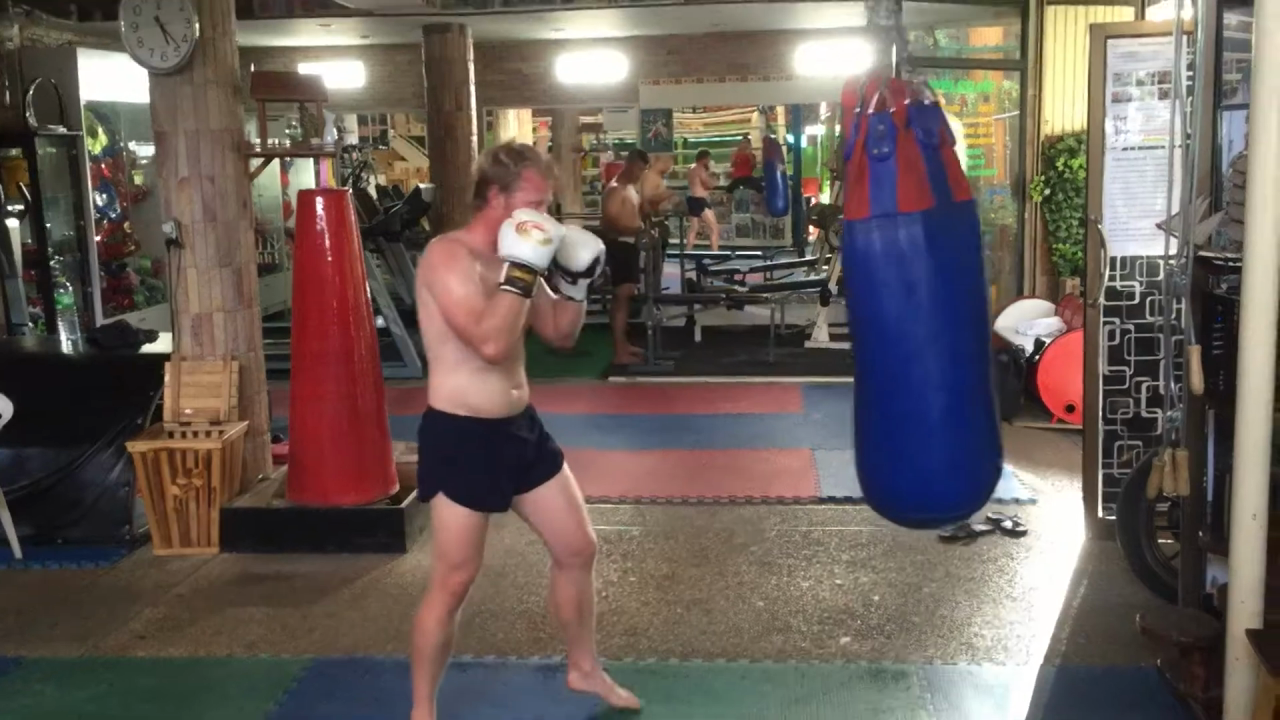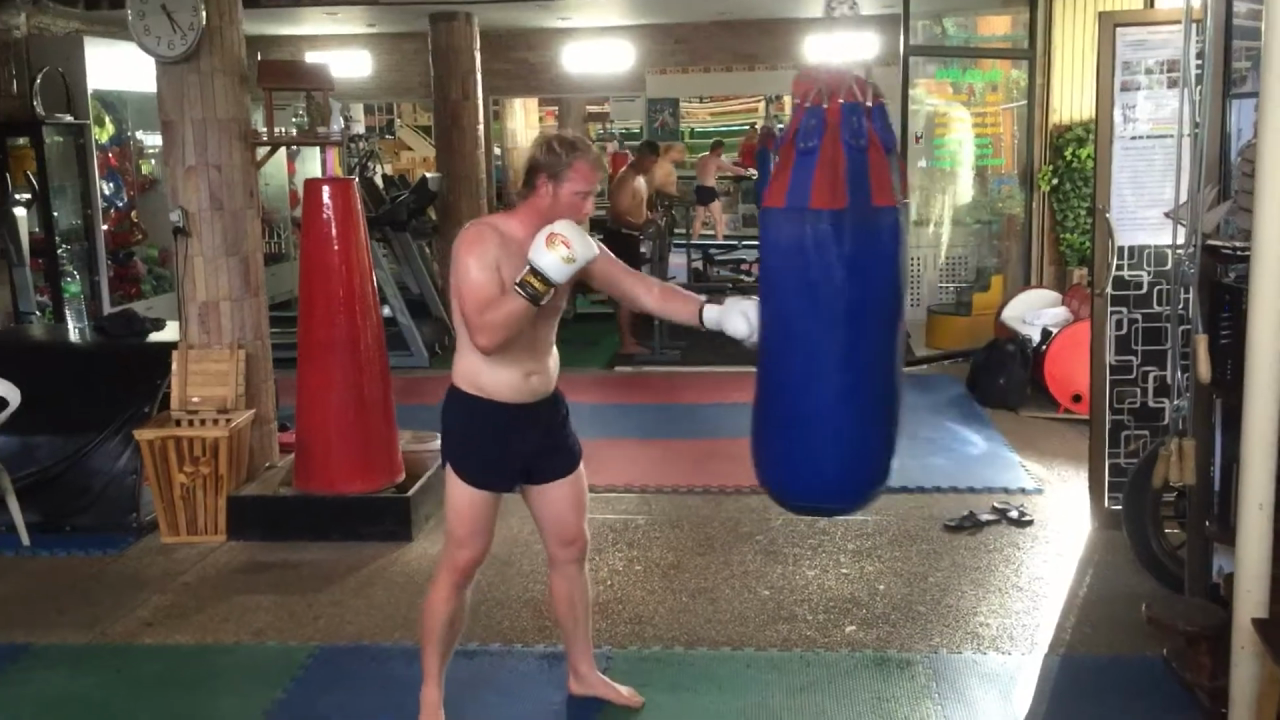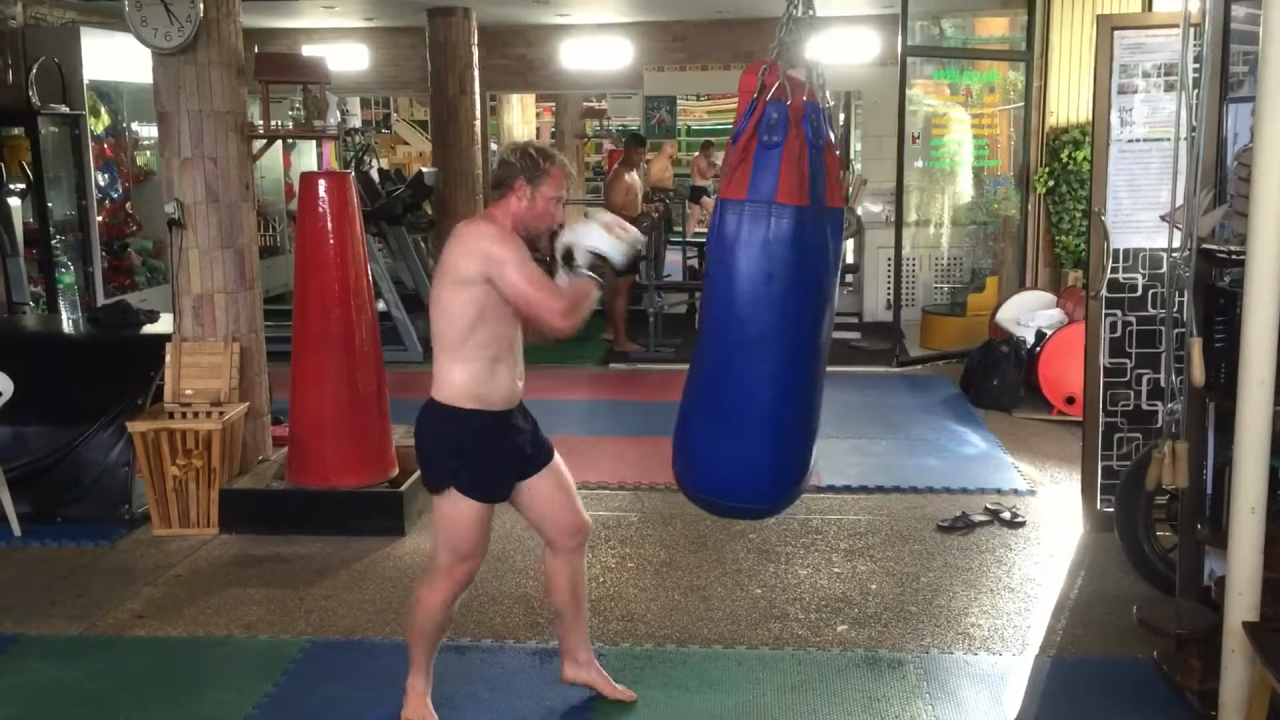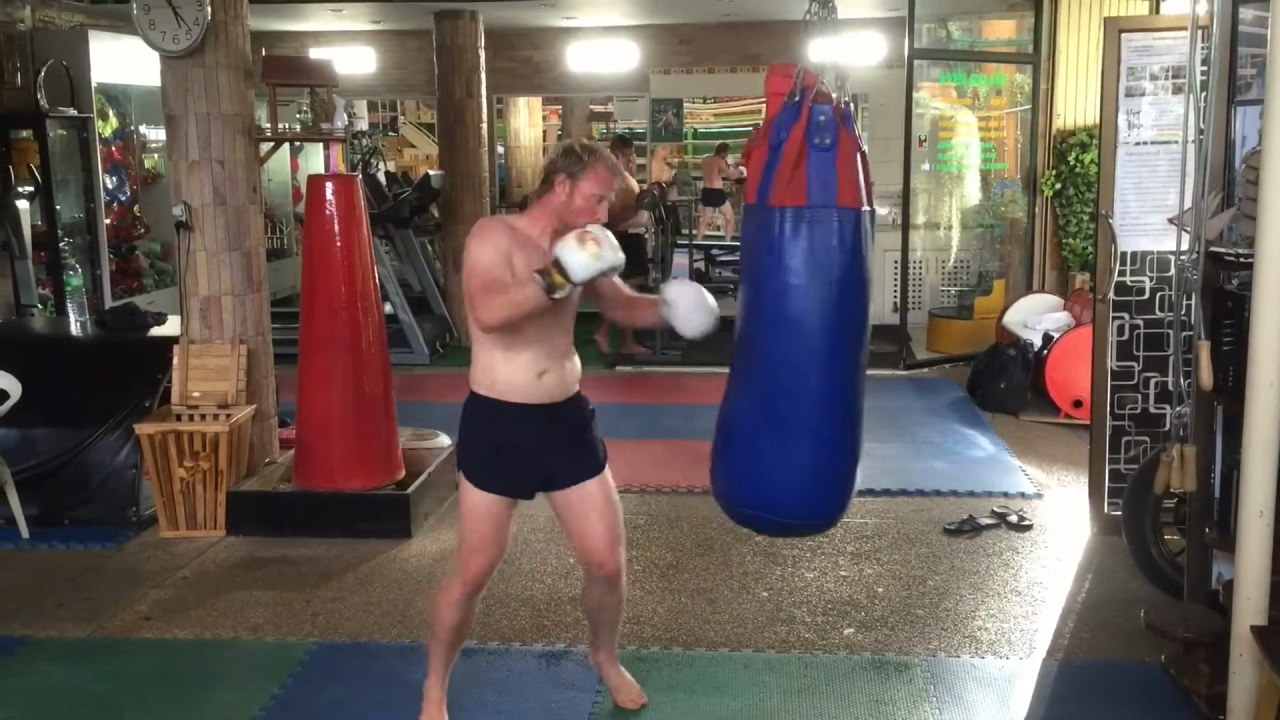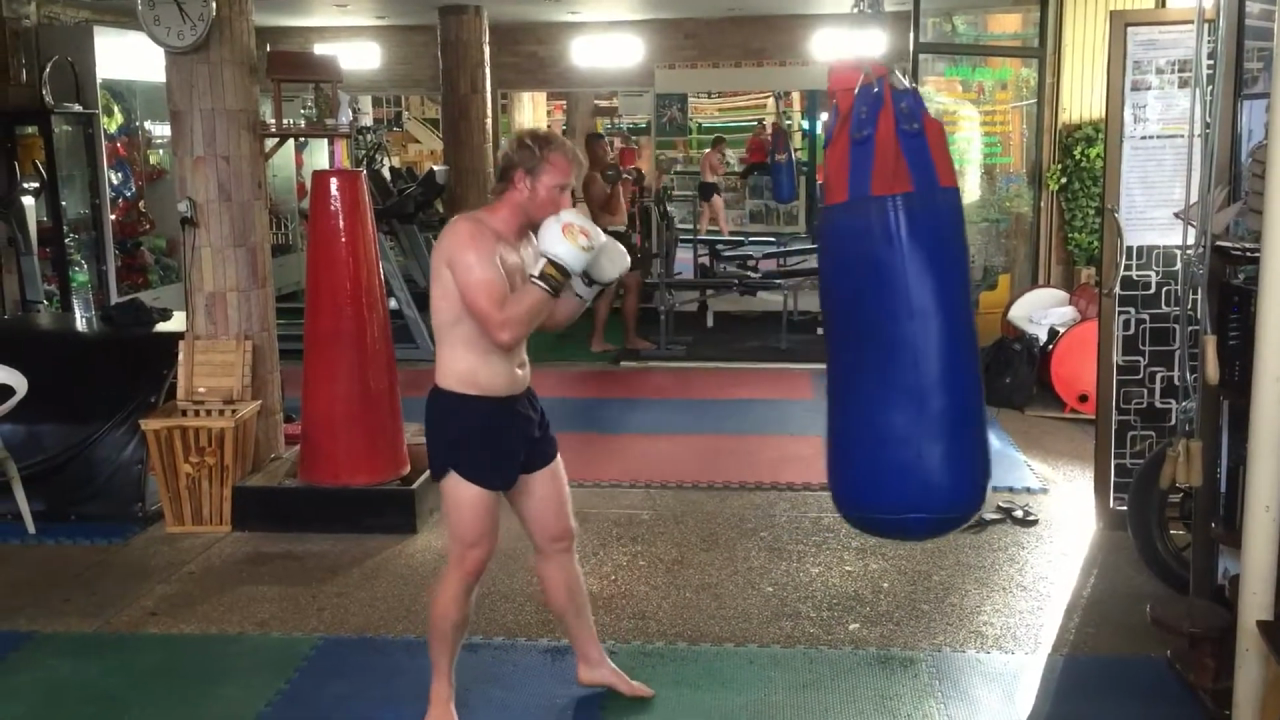
dt=0.5s
person 1, frame 1
left shoulder: (515, 254)
right shoulder: (447, 256)
left elbow: (560, 333)
right elbow: (490, 342)
left wrist: (574, 279)
right wrist: (521, 270)
left hip: (521, 426)
right hip: (460, 435)
left knee: (578, 550)
right knee: (453, 582)
left ankle: (585, 669)
person 1, frame 2
left shoulder: (569, 242)
right shoulder: (480, 240)
left elbow: (642, 290)
right elbow: (487, 333)
left wrist: (715, 312)
right wrist: (542, 278)
left hip: (545, 413)
right hip: (481, 418)
left knee: (569, 549)
right knee: (461, 561)
left ankle: (583, 673)
person 1, frame 3
left shoulder: (506, 247)
right shoulder: (486, 240)
left elbow: (543, 315)
right elbow: (560, 318)
left wrist: (579, 268)
right wrist: (595, 264)
left hip: (509, 419)
right hip: (460, 428)
left knee: (571, 533)
right knee: (455, 570)
left ankle: (579, 660)
person 1, frame 4
left shoulder: (579, 242)
right shoulder: (494, 234)
left elbow: (622, 306)
right elbow: (485, 312)
left wrist: (670, 304)
right wrist: (561, 272)
left hip: (567, 418)
right hip: (499, 421)
left knee: (605, 563)
right knee: (472, 571)
left ankle: (605, 657)
person 1, frame 5
left shoulder: (527, 240)
right shoulder: (469, 236)
left elbow: (549, 318)
right elbow: (505, 330)
left wrist: (587, 279)
right wrist: (555, 266)
left hip: (519, 406)
right hip: (466, 415)
left knee: (557, 539)
right knee: (469, 559)
left ankle: (593, 661)
person 2, frame 1
left shoulder: (631, 187)
right shoulder: (615, 189)
right elbow: (609, 222)
right wrist: (635, 230)
left hip: (630, 244)
right hip: (618, 245)
left knee: (626, 295)
right knee: (622, 296)
left ankle: (623, 343)
right ankle: (620, 352)
person 2, frame 2
left shoulder: (639, 177)
right shoulder: (626, 181)
right elbow: (618, 216)
left wrist: (649, 217)
right wrist: (642, 227)
left hip: (629, 236)
right hip: (621, 237)
left ankle: (626, 334)
right ankle: (626, 343)
person 2, frame 3
left shoulder: (632, 171)
right shoulder: (619, 177)
right elbow: (613, 212)
left wrist: (646, 210)
right wrist: (637, 219)
left knee: (617, 284)
right knee: (622, 286)
left ankle: (611, 329)
right ankle: (621, 340)
person 2, frame 4
left shoulder: (625, 174)
right elbow: (616, 218)
right wrist: (638, 202)
left hip: (633, 235)
right hip: (626, 237)
right knee: (630, 290)
left ankle: (603, 332)
right ankle: (628, 343)
person 2, frame 5
left shoulder: (604, 175)
right shoulder: (593, 179)
left elbow: (619, 201)
right elbow: (611, 208)
left wrist: (626, 182)
right wrist: (617, 183)
left hip: (616, 235)
right hip: (610, 236)
left knee: (610, 288)
right knee: (633, 284)
left ankle: (598, 340)
right ankle: (631, 338)
